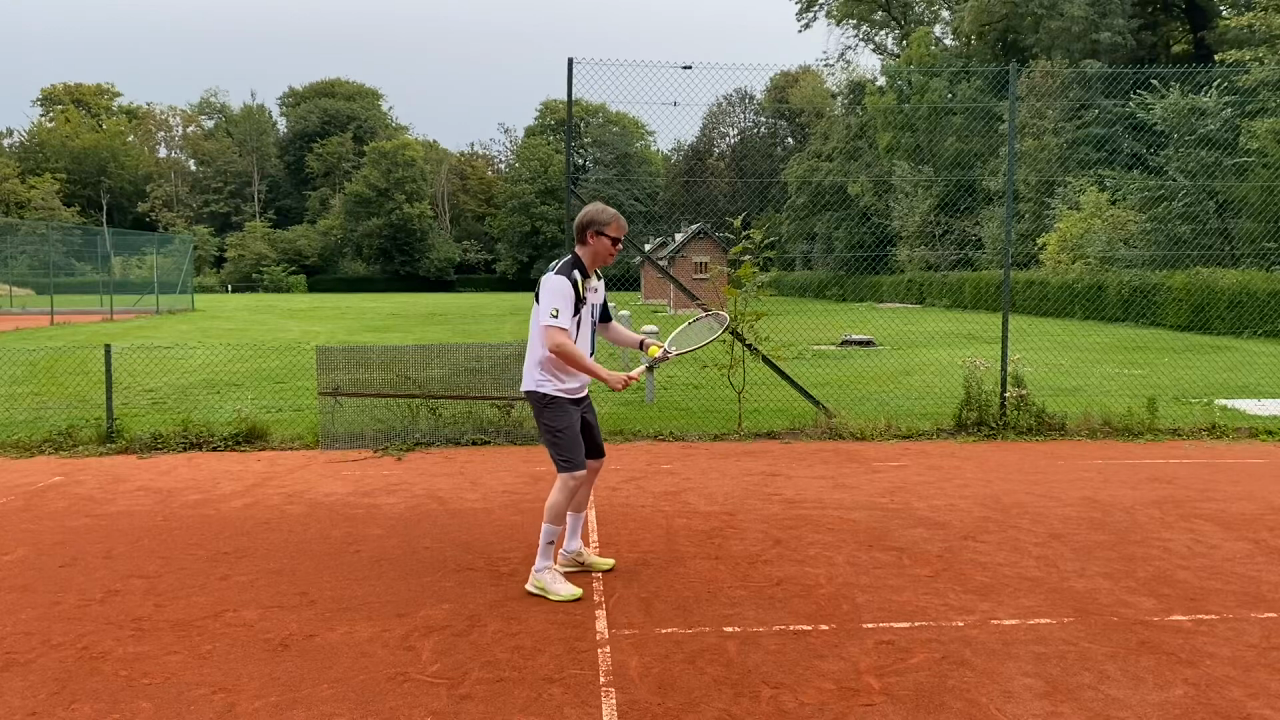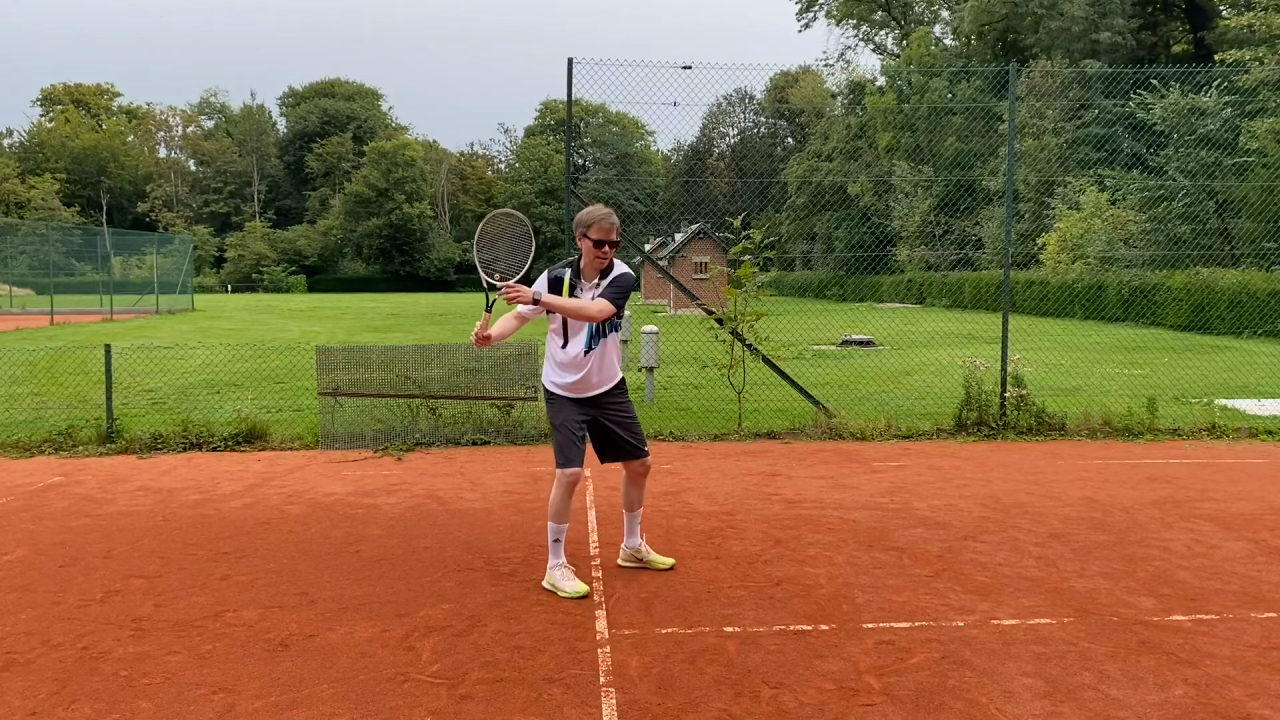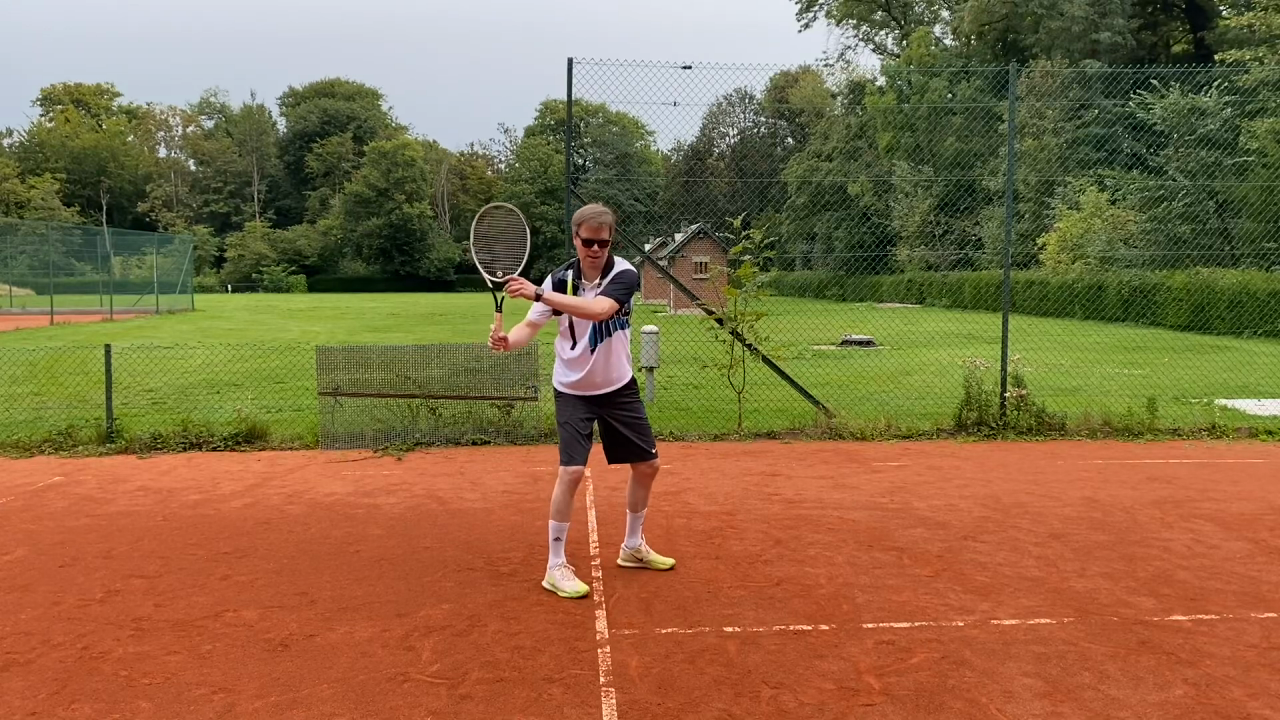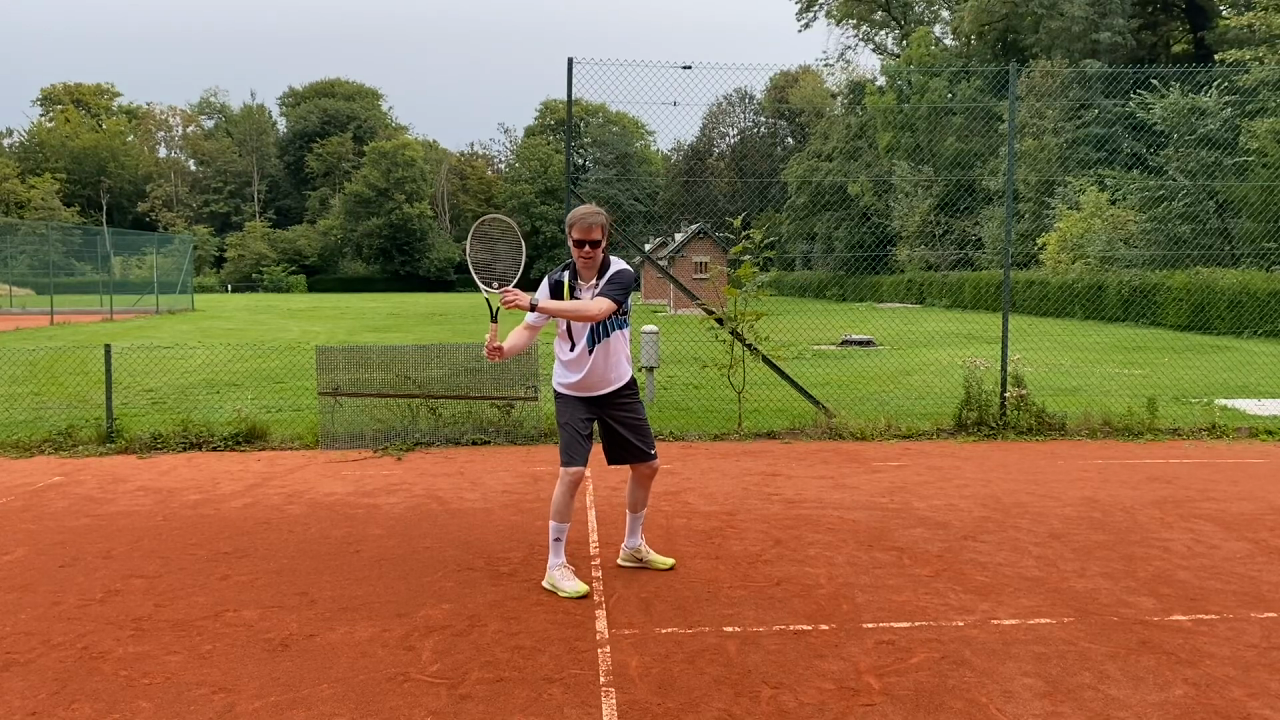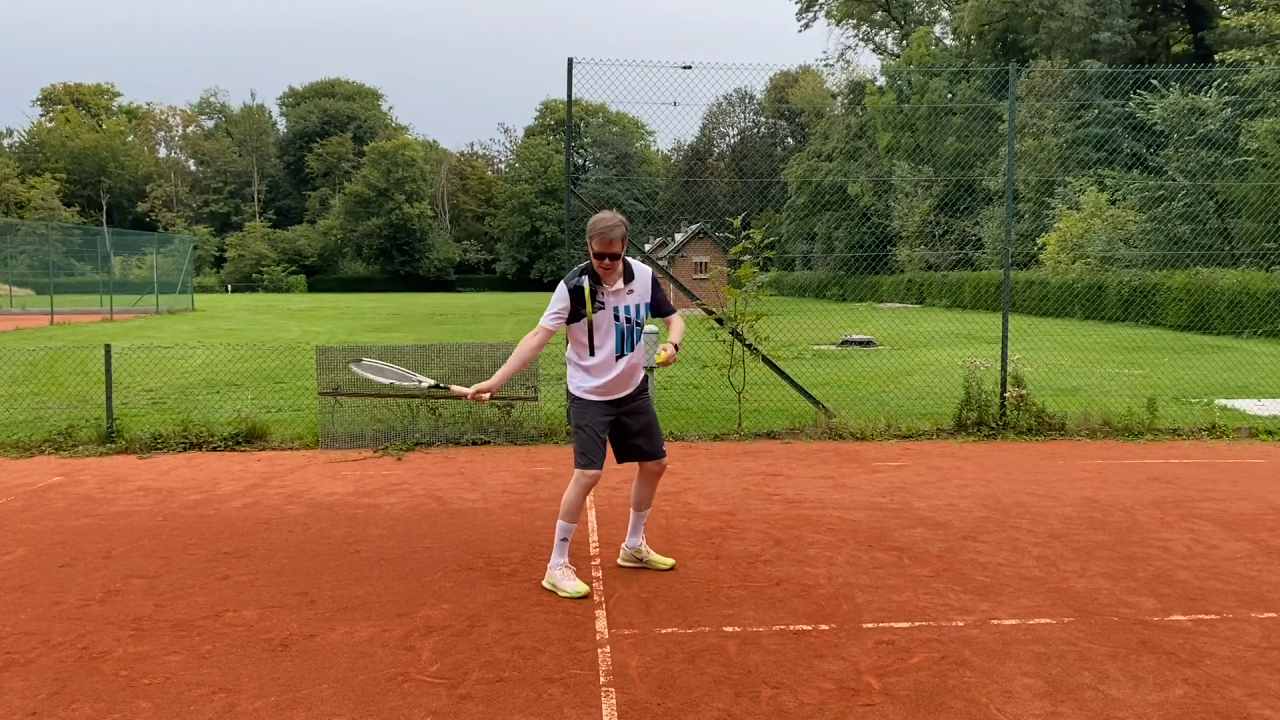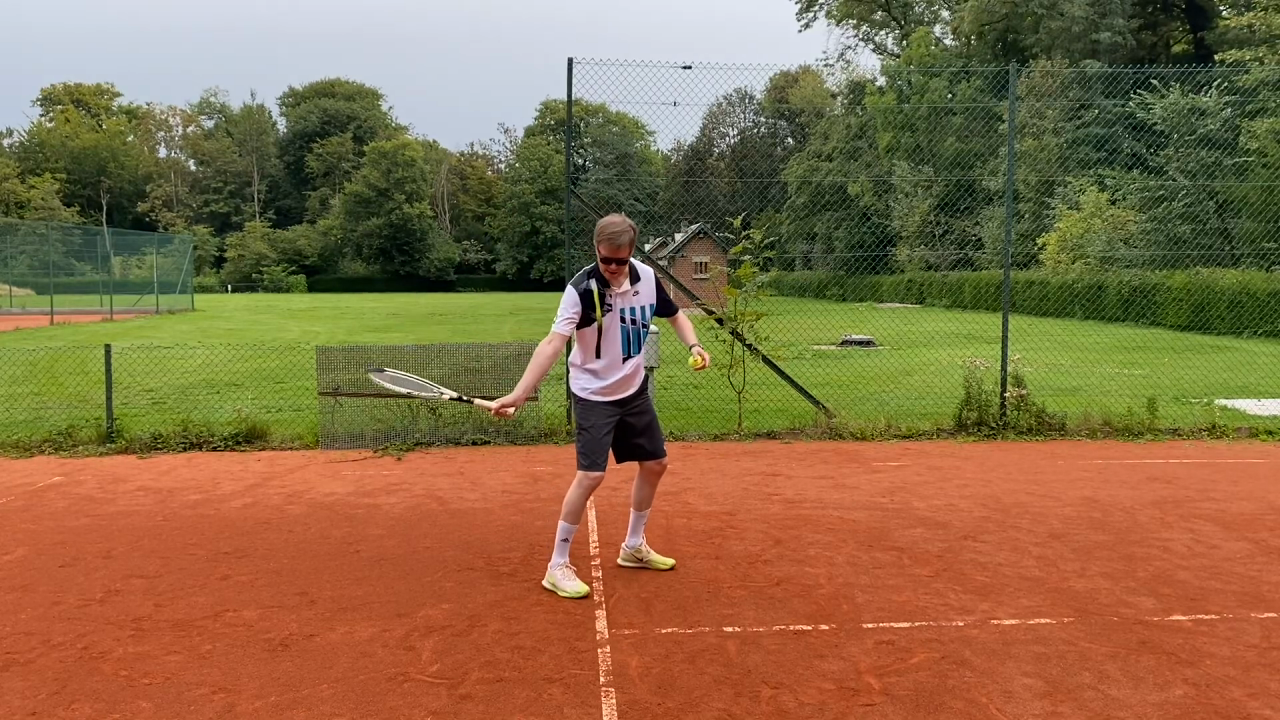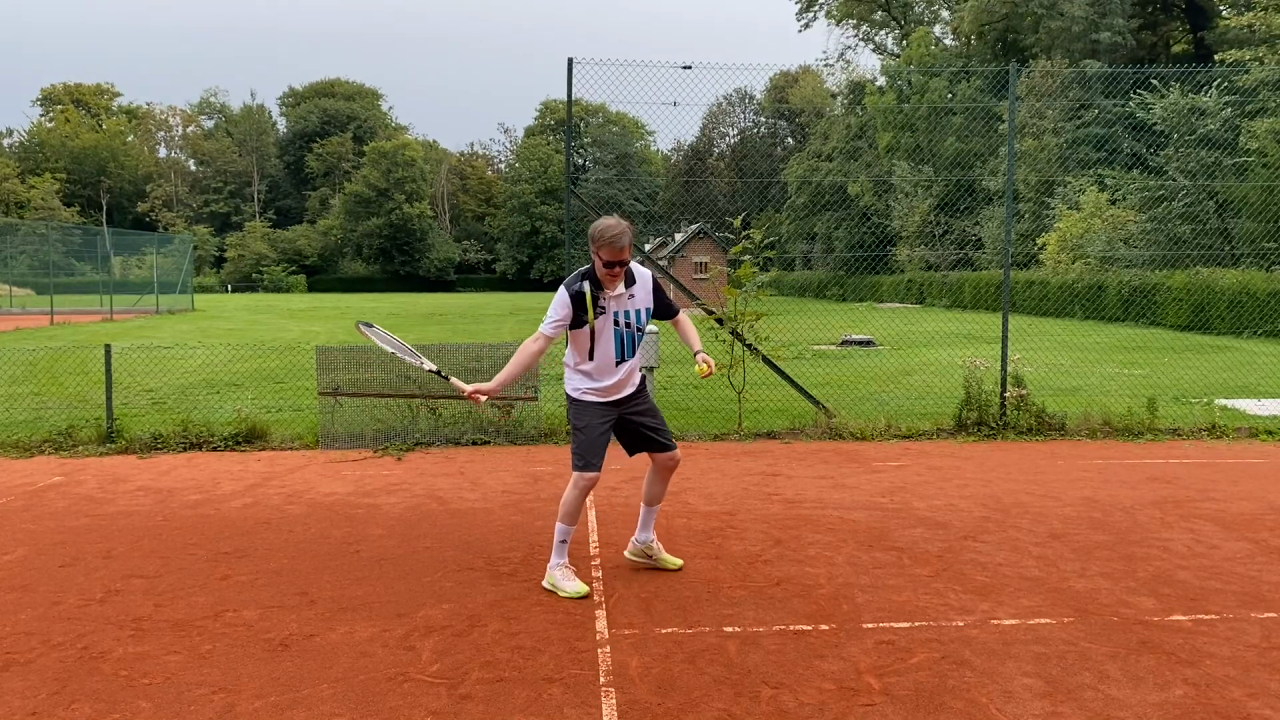
dt=0.7s
person 1, frame 1
left shoulder: (595, 279)
right shoulder: (561, 279)
left elbow: (604, 326)
right elbow: (556, 343)
left wrist: (643, 342)
right wrist: (604, 375)
left hip: (575, 390)
right hip: (550, 391)
left knee: (592, 465)
right knee: (572, 474)
left ankle: (572, 549)
right ankle: (542, 570)
person 1, frame 2
left shoulder: (622, 277)
right shoulder: (556, 276)
left elbow: (594, 312)
right elbow: (518, 315)
left wrist: (537, 298)
right wrist: (491, 334)
left hip: (609, 388)
right hip: (564, 392)
left knee: (639, 464)
right knee: (569, 474)
left ankle: (633, 547)
right ankle: (556, 567)
person 1, frame 3
left shoulder: (625, 274)
right shoulder: (560, 279)
left elbow: (599, 310)
right elbow: (531, 325)
left wrist: (539, 294)
right wrist: (507, 340)
left hip: (619, 388)
right hip: (574, 391)
left knee: (647, 465)
right knee: (571, 472)
left ankle: (633, 546)
right ankle: (556, 566)
person 1, frame 4
left shoulder: (621, 274)
right shoulder: (556, 280)
left elbow: (595, 311)
right elbow: (528, 328)
left wrist: (533, 302)
right wrist: (504, 348)
left hip: (619, 389)
right hip: (573, 392)
left knee: (647, 466)
right knee: (572, 473)
left ankle: (633, 546)
right ankle: (555, 567)
person 1, frame 5
left shoulder: (644, 276)
right shoulder: (573, 285)
left elbow: (674, 320)
right elbow: (539, 336)
left wrist: (671, 344)
right wrist: (496, 380)
left hip: (632, 390)
right hip: (589, 394)
left knee: (654, 465)
right knee: (587, 474)
left ankle: (634, 546)
right ankle: (557, 566)
person 1, frame 6
left shoulder: (647, 277)
right shoulder: (581, 288)
left elbow: (674, 315)
right elbow: (553, 343)
left wrist: (693, 345)
right wrist: (519, 393)
left hip: (634, 391)
right hip: (594, 395)
left knee: (655, 464)
right knee: (590, 476)
left ankle: (634, 546)
right ankle: (558, 566)
person 1, frame 7
left shoulder: (645, 279)
right shoulder: (574, 290)
left elbow: (677, 317)
right elbow: (538, 341)
left wrist: (698, 352)
right wrist: (495, 384)
left hip: (632, 390)
right hip: (589, 396)
left knee: (668, 457)
right knee: (586, 477)
left ankle: (644, 541)
right ankle: (557, 567)
